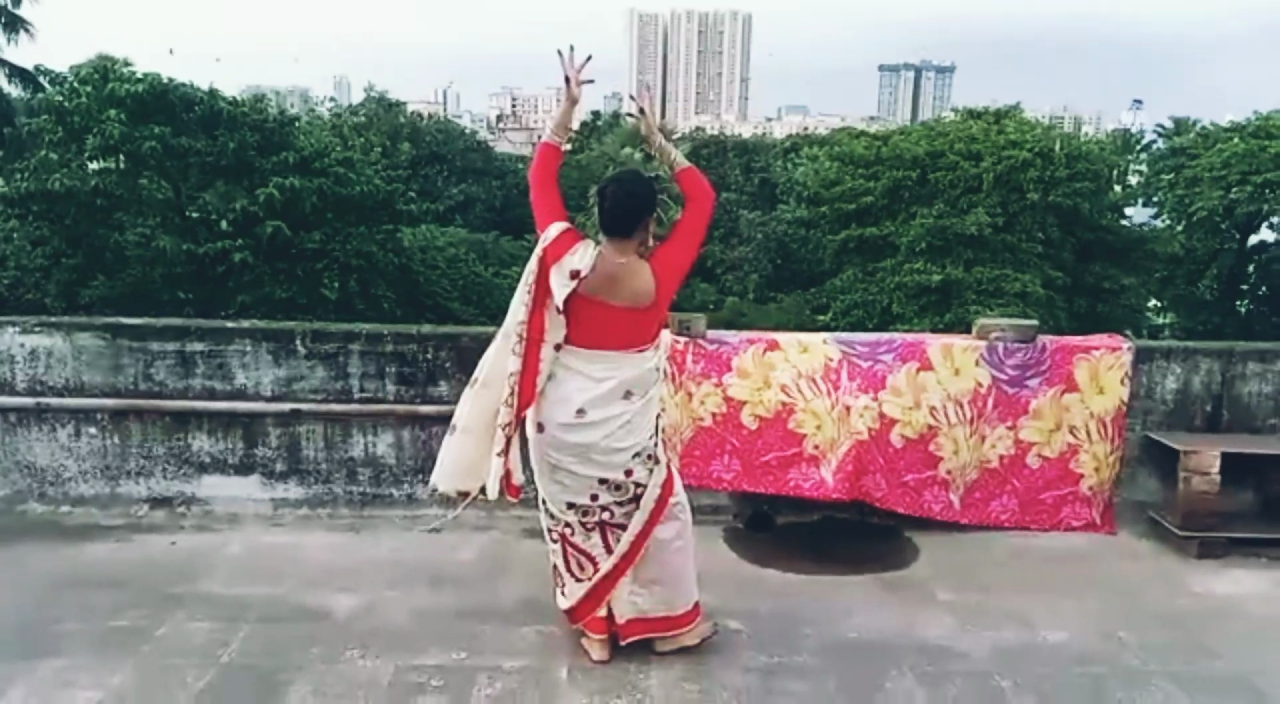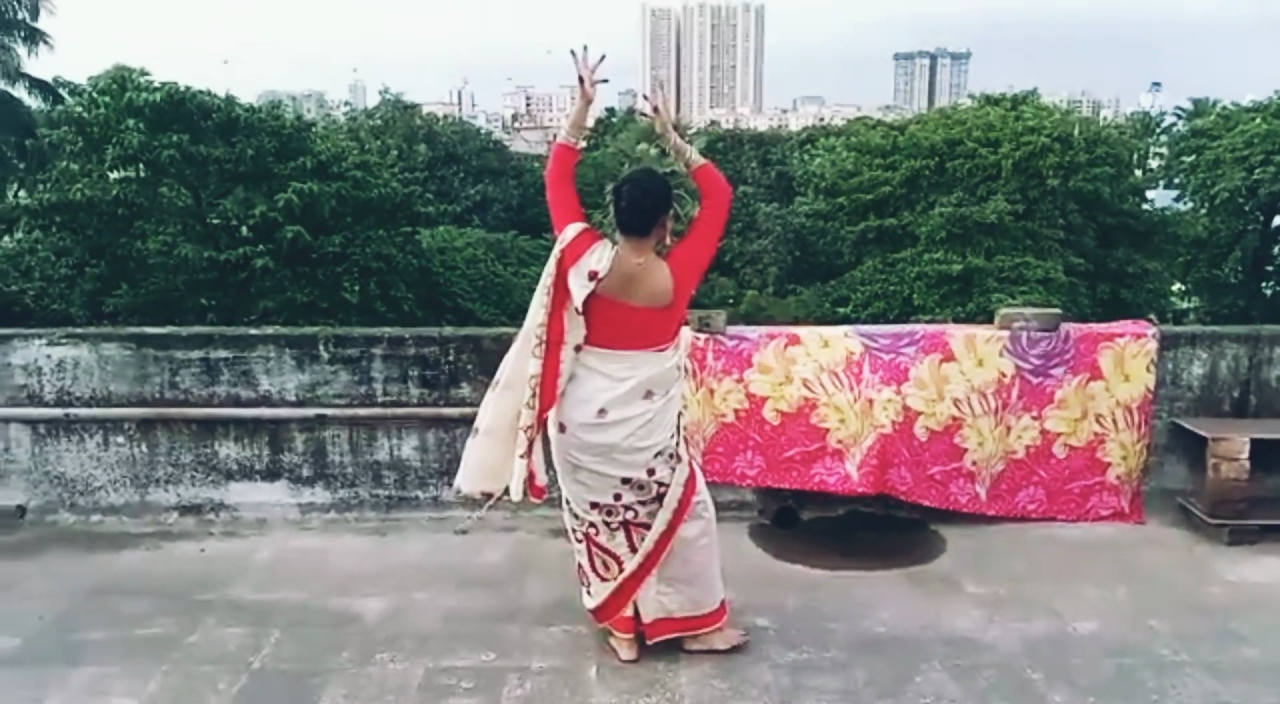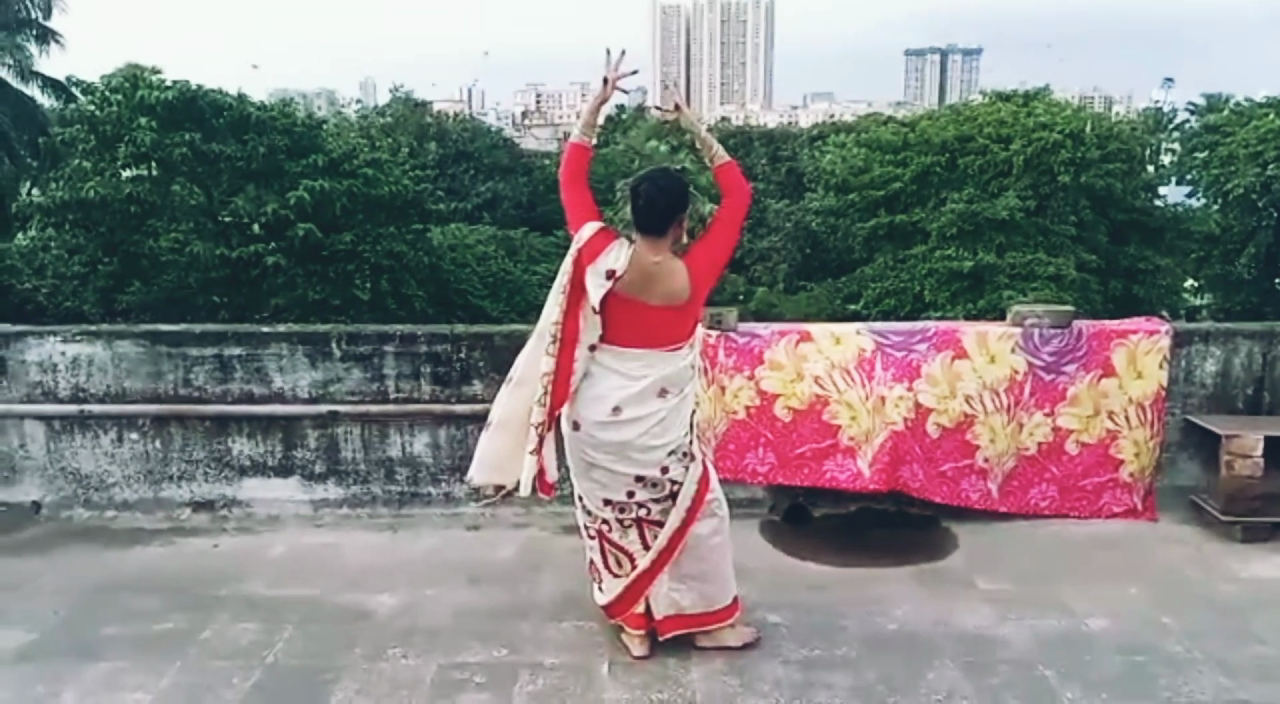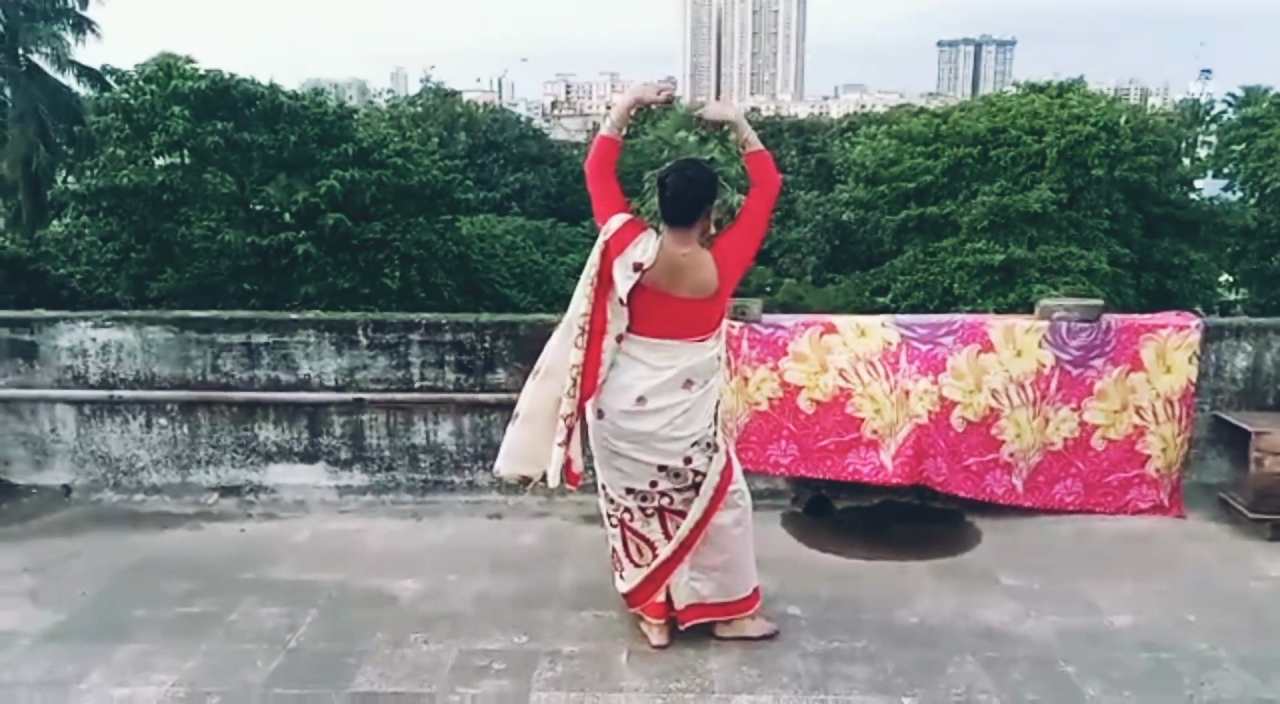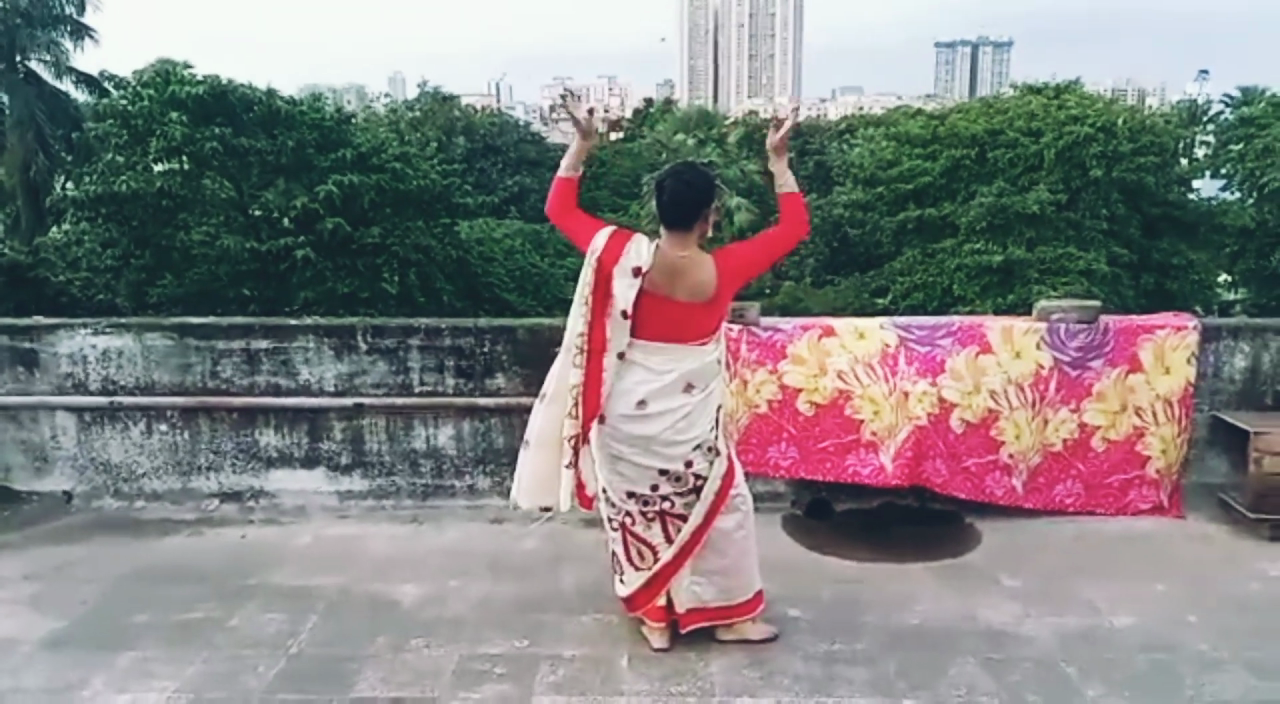
dt=1s
person 1, frame 1
left shoulder: (568, 262)
right shoulder: (659, 277)
left elbow: (541, 178)
right elbow: (702, 198)
left wrist: (568, 107)
right wrist: (656, 139)
left hip: (562, 424)
right hip: (626, 431)
left knee: (575, 522)
right knee: (659, 514)
left ankle: (594, 628)
right ankle: (668, 622)
person 1, frame 2
left shoulder: (585, 260)
right shoulder: (676, 276)
left elbow: (557, 180)
right elbow: (718, 195)
left wrist: (583, 104)
right wrist: (670, 135)
left hip: (583, 423)
right hip: (646, 428)
left knee: (599, 522)
right knee: (683, 515)
left ankle: (622, 628)
right ankle: (697, 623)
person 1, frame 3
left shoulder: (602, 259)
right shoulder: (694, 275)
left elbow: (571, 179)
right elbow: (738, 195)
left wrist: (597, 104)
right wrist: (697, 130)
left hip: (597, 421)
right hip: (660, 427)
left knee: (612, 518)
right knee: (698, 511)
left ankle: (634, 623)
right ankle: (709, 620)
person 1, frame 4
left shoulder: (629, 249)
right shoulder: (721, 267)
left elbow: (598, 170)
right elbow: (768, 185)
left wrist: (628, 105)
right wrist: (737, 122)
left hip: (621, 411)
right hip: (685, 419)
left knee: (634, 508)
right knee: (720, 503)
left ankle: (653, 614)
right ankle: (729, 610)
person 1, frame 5
left shoulder: (624, 255)
right shoulder: (721, 272)
left elbow: (559, 208)
right elbow: (793, 228)
left wrist: (581, 145)
right wrist: (780, 159)
left hip: (625, 418)
right hip: (688, 424)
left knee: (636, 512)
right knee: (722, 506)
left ankle: (654, 616)
right ankle: (731, 613)
